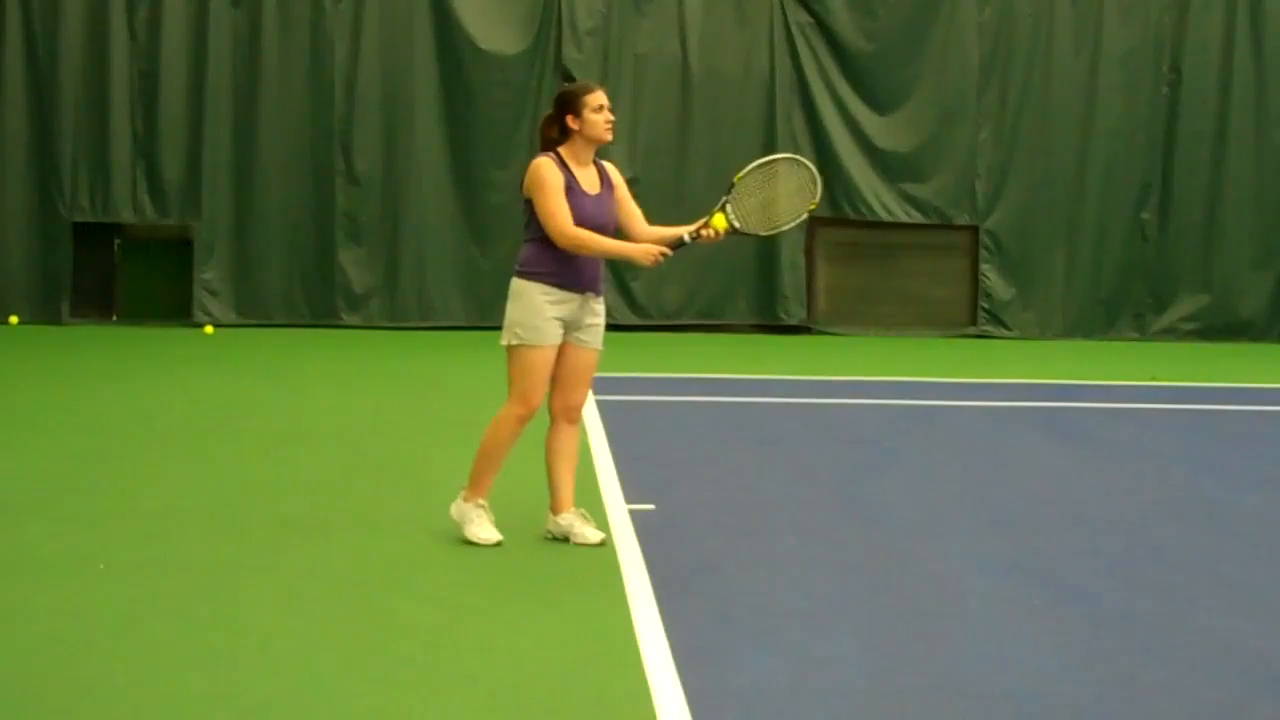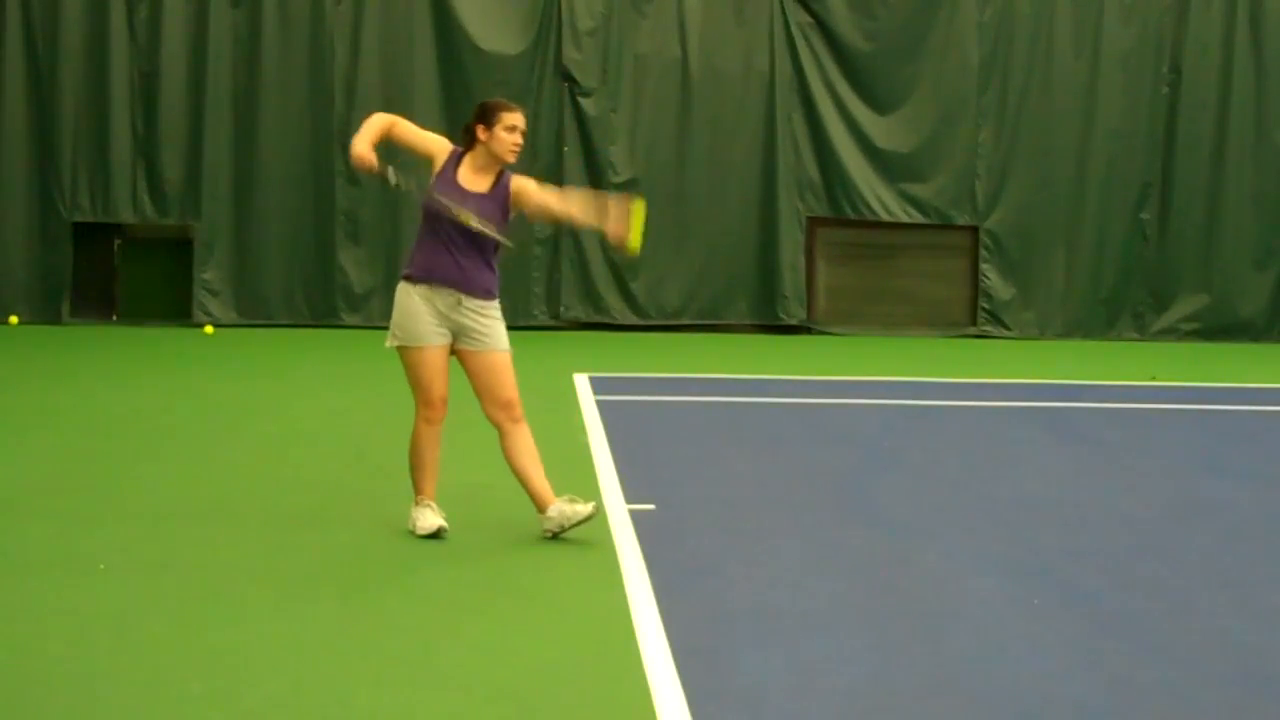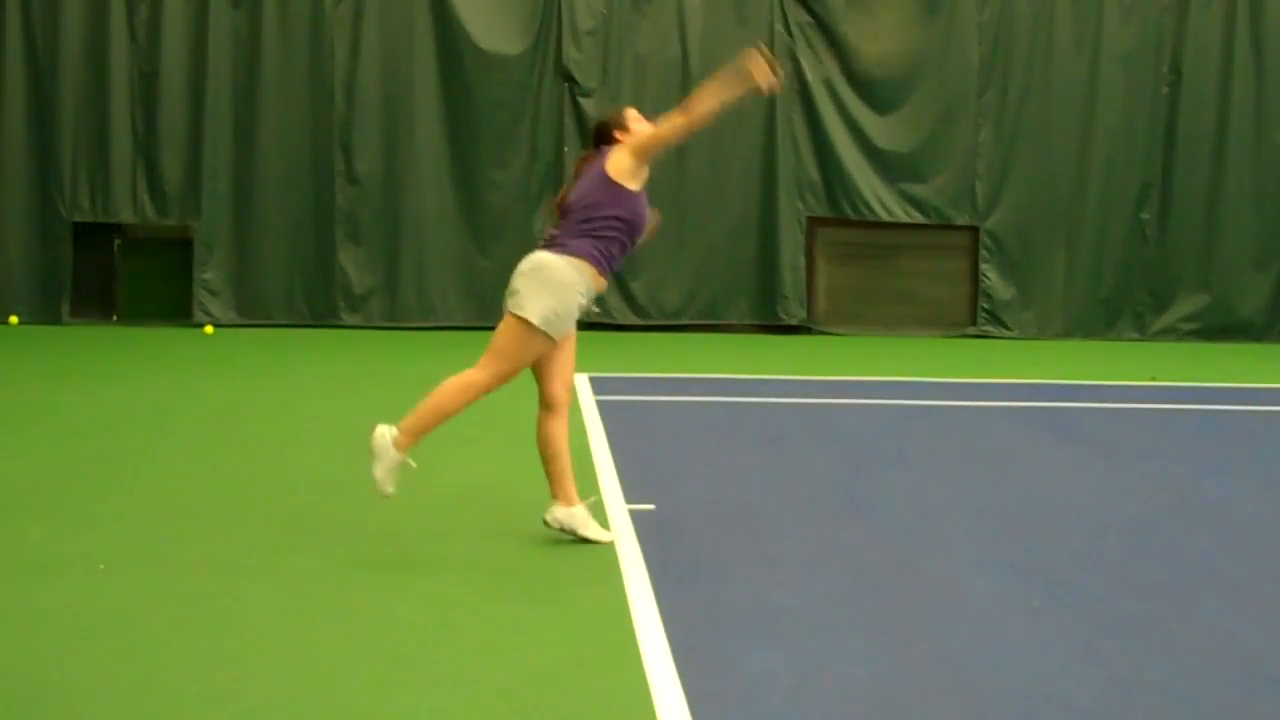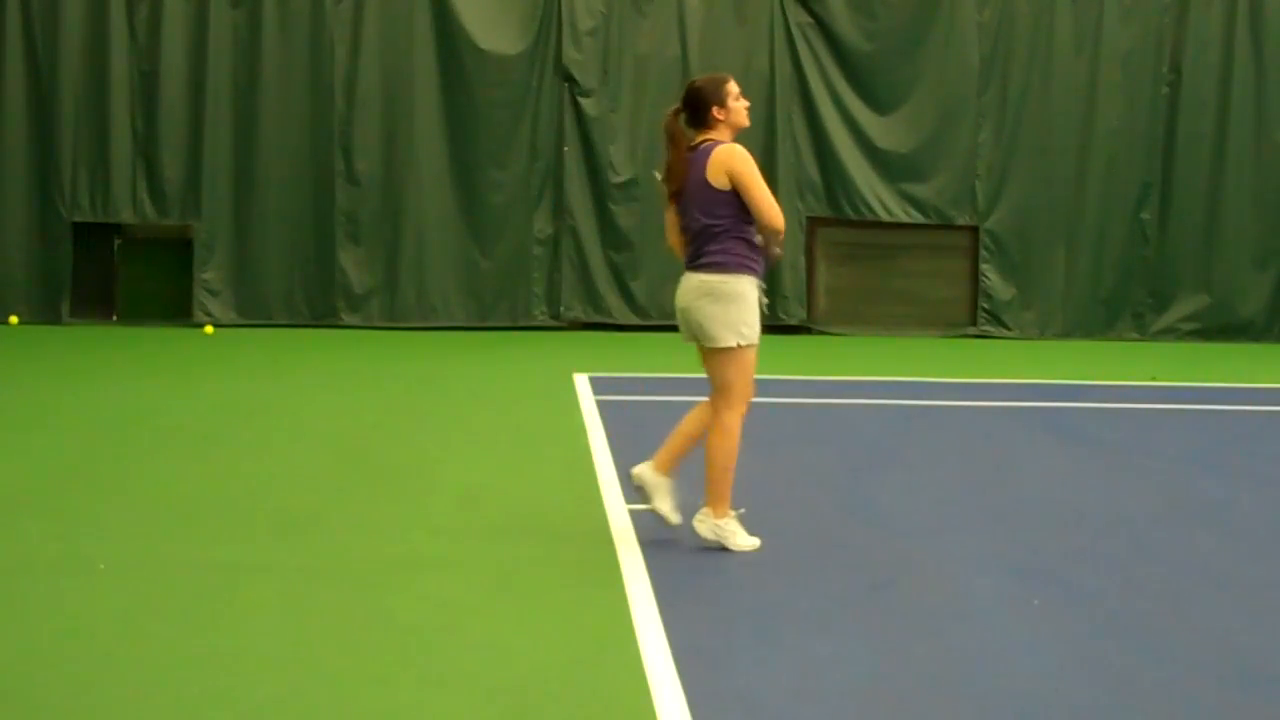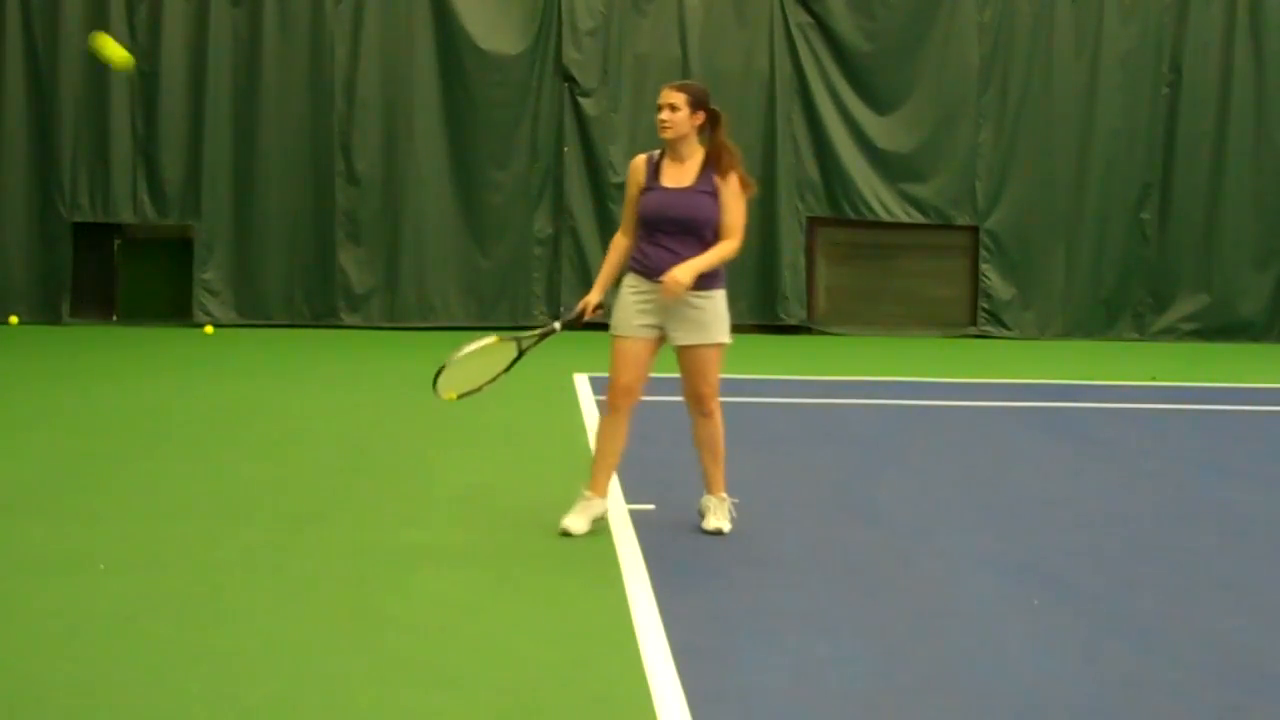
dt=1s
person 1, frame 1
left shoulder: (608, 173)
right shoulder: (545, 168)
left elbow: (641, 232)
right elbow: (565, 234)
left wrist: (693, 230)
right wrist: (629, 251)
left hip: (589, 302)
right hip: (542, 296)
left knee: (570, 411)
right knee: (524, 406)
left ankle: (563, 513)
right ankle: (472, 501)
person 1, frame 2
left shoulder: (515, 187)
right shoulder: (445, 155)
left elbow: (555, 200)
right elbow: (384, 121)
left wrist: (596, 211)
right wrist: (362, 144)
left hip: (479, 307)
right hip: (422, 299)
left knee: (508, 410)
right knee: (432, 408)
left ankle: (551, 508)
right ankle: (425, 505)
person 1, frame 3
left shoulder: (608, 175)
right shoulder: (625, 159)
right elbow: (689, 115)
left wrist: (634, 222)
right wrist: (743, 76)
left hip: (558, 283)
right hip: (555, 280)
left knee: (556, 400)
right knee: (487, 374)
left ankle: (566, 506)
right ankle: (397, 441)
person 1, frame 4
left shoulder: (684, 161)
right shoulder: (731, 155)
left elbow: (675, 238)
right elbow: (776, 223)
right wrist: (766, 242)
left hip: (696, 288)
right hip: (727, 291)
left knee: (725, 400)
right knee: (732, 407)
left ankle: (657, 469)
right ankle: (717, 516)
person 1, frame 5
left shoulder: (722, 171)
right shoulder: (642, 167)
left elbow: (732, 241)
right elbow: (626, 234)
left wrist: (691, 268)
right wrist: (598, 288)
left hip: (700, 298)
right hip: (640, 293)
left knee: (704, 402)
right knee: (620, 396)
left ankle: (716, 497)
right ankle: (594, 497)
